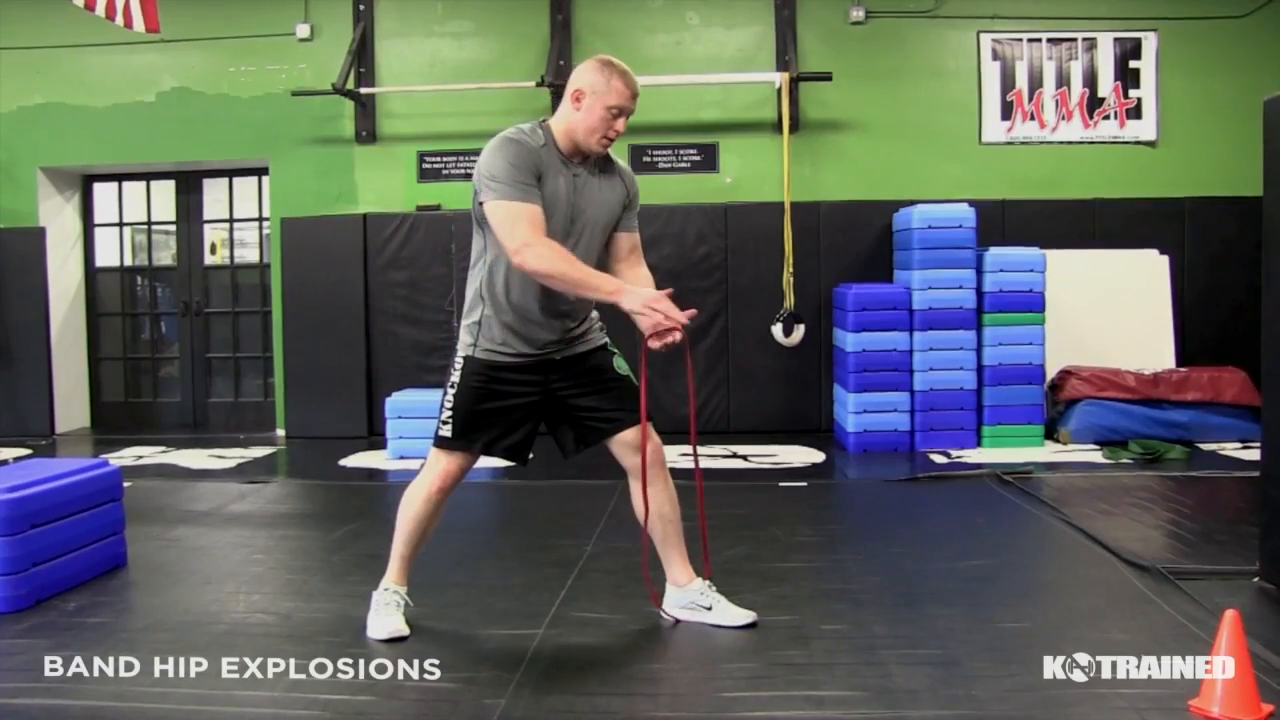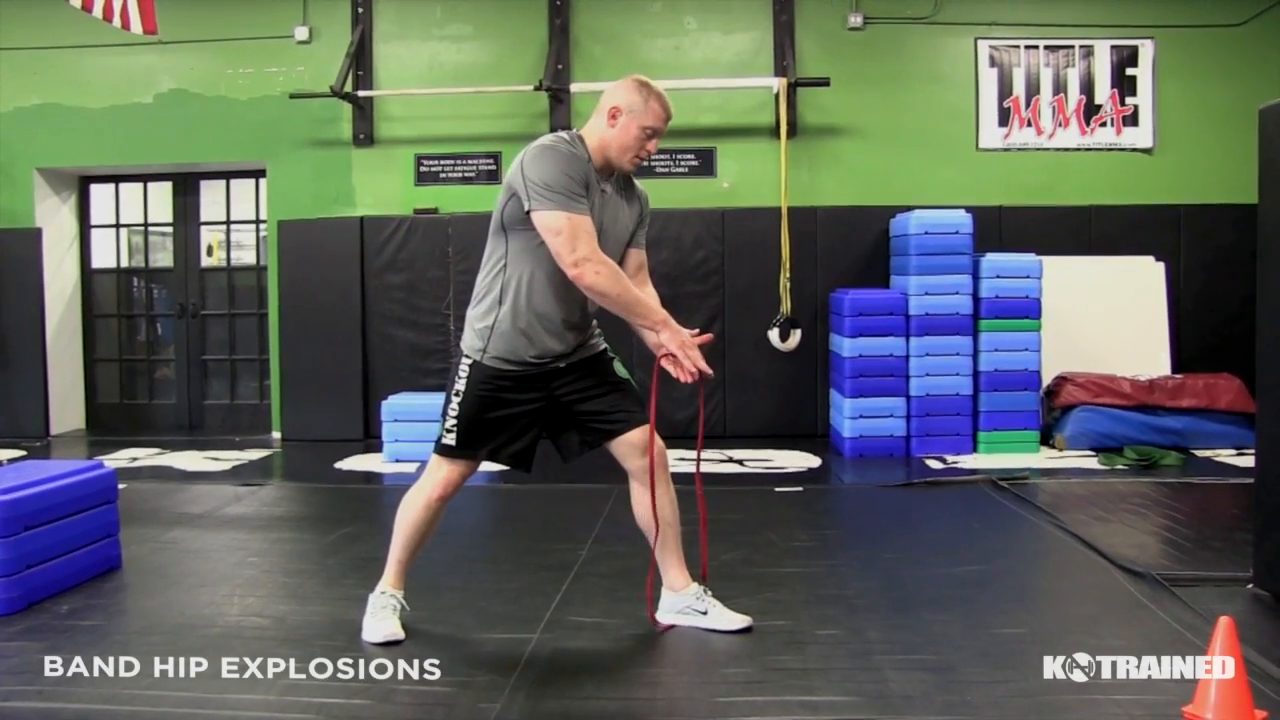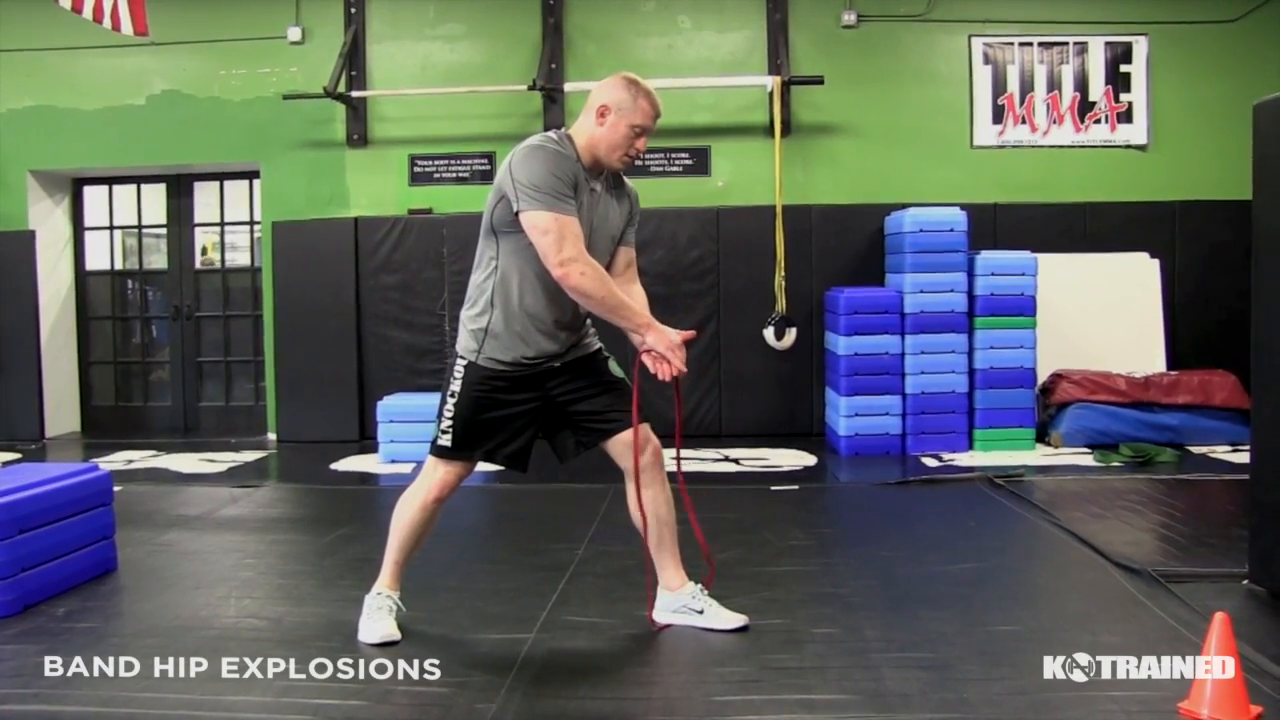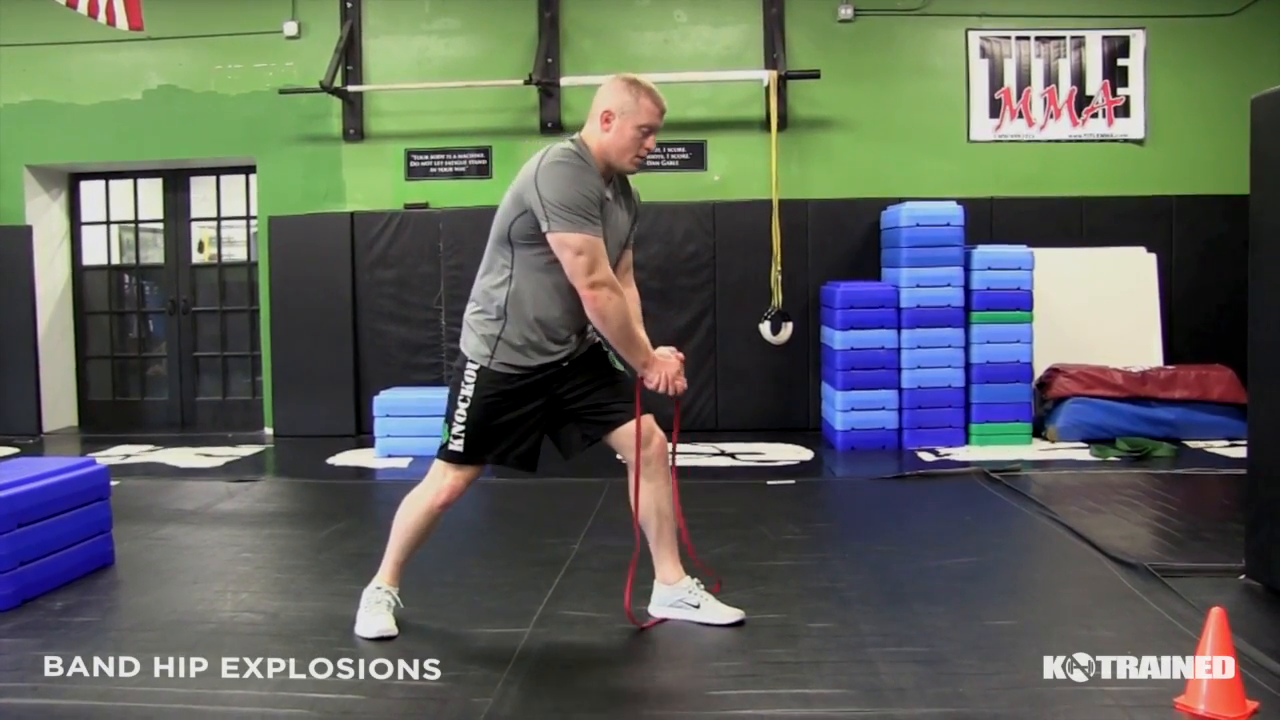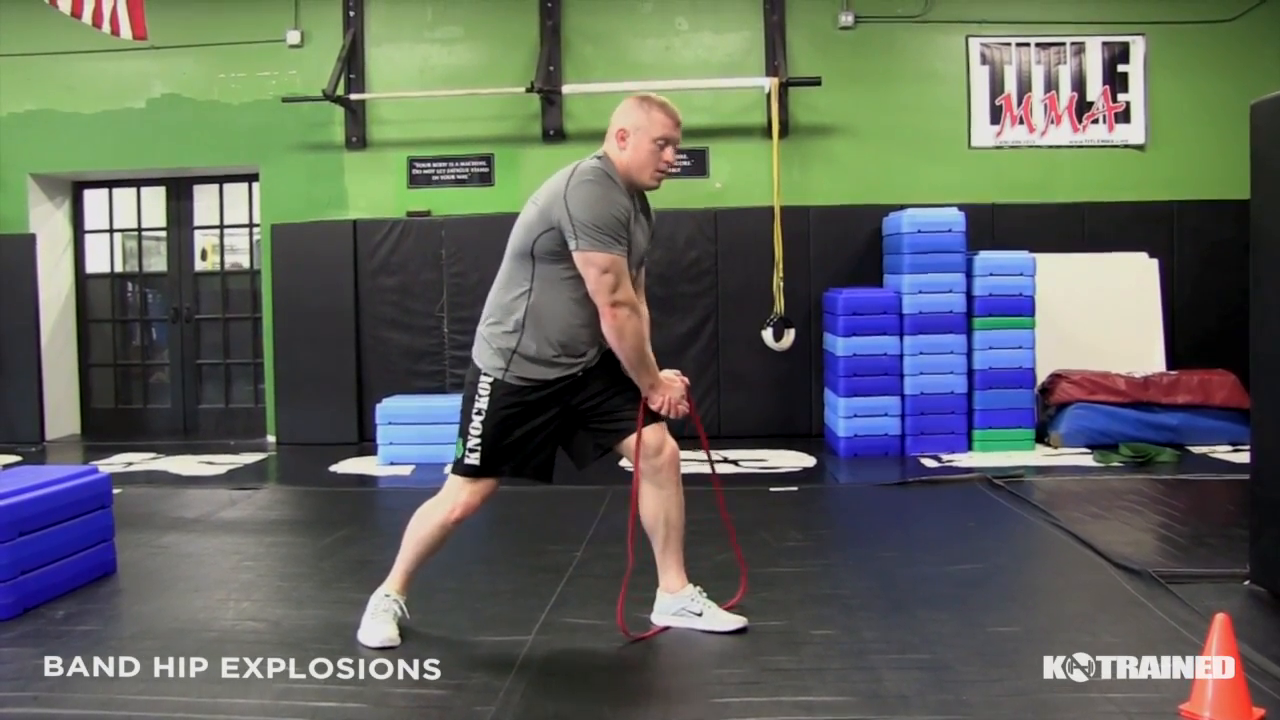
dt=1s
person 1, frame 1
left shoulder: (619, 180)
right shoulder: (511, 153)
left elbow: (628, 262)
right elbow: (526, 251)
left wrist: (648, 314)
right wrist: (622, 295)
left hip: (577, 346)
right hip: (498, 349)
left knee: (646, 452)
right knee: (443, 473)
left ankle: (684, 590)
right ankle: (391, 590)
person 1, frame 2
left shoulder: (633, 197)
right shoulder: (550, 160)
left elbow: (634, 282)
right elbow: (582, 266)
left wrist: (658, 340)
right wrist: (666, 326)
left hip: (577, 352)
right hip: (502, 354)
left knee: (648, 454)
right knee: (444, 478)
left ankle: (680, 594)
right ankle: (387, 594)
person 1, frame 3
left shoulder: (622, 196)
right shoulder: (540, 160)
left elbow: (623, 280)
right elbow: (568, 268)
left wrist: (646, 340)
right wrist: (649, 329)
left hip: (571, 353)
right hip: (497, 355)
left knee: (644, 451)
right knee: (440, 480)
left ankle: (675, 594)
right ankle: (384, 594)
person 1, frame 4
left shoulder: (622, 193)
right shoulder: (561, 173)
left elbow: (621, 284)
right elbow: (594, 290)
left wrist: (644, 354)
right wrist: (646, 362)
left hip: (572, 351)
right hip: (503, 355)
left knee: (649, 444)
right knee: (447, 483)
left ankle: (672, 588)
right ankle: (382, 589)
person 1, frame 5
left shoulder: (637, 207)
right shoulder: (588, 191)
left elbow: (633, 303)
right elbow: (614, 309)
left wrist: (651, 376)
right wrist: (653, 382)
left hip: (586, 364)
right hip: (516, 367)
left knee: (660, 453)
right knee: (464, 498)
left ankle: (676, 596)
right ankle: (390, 595)
